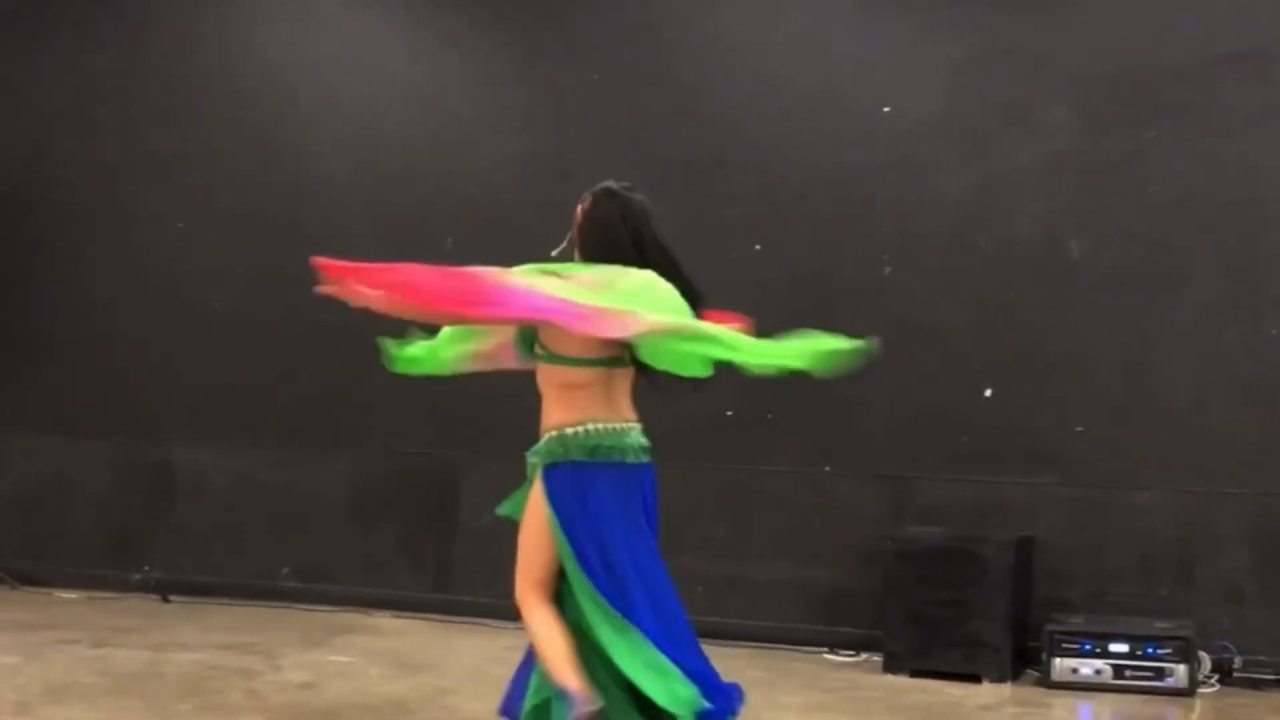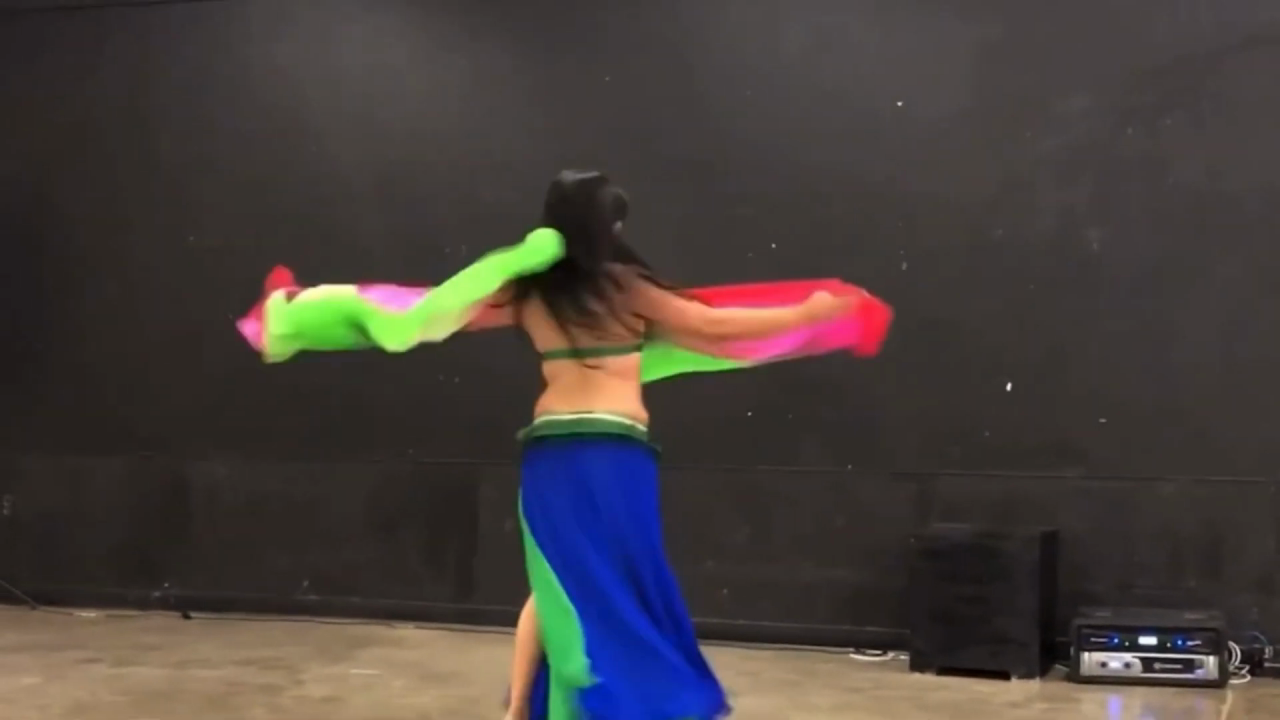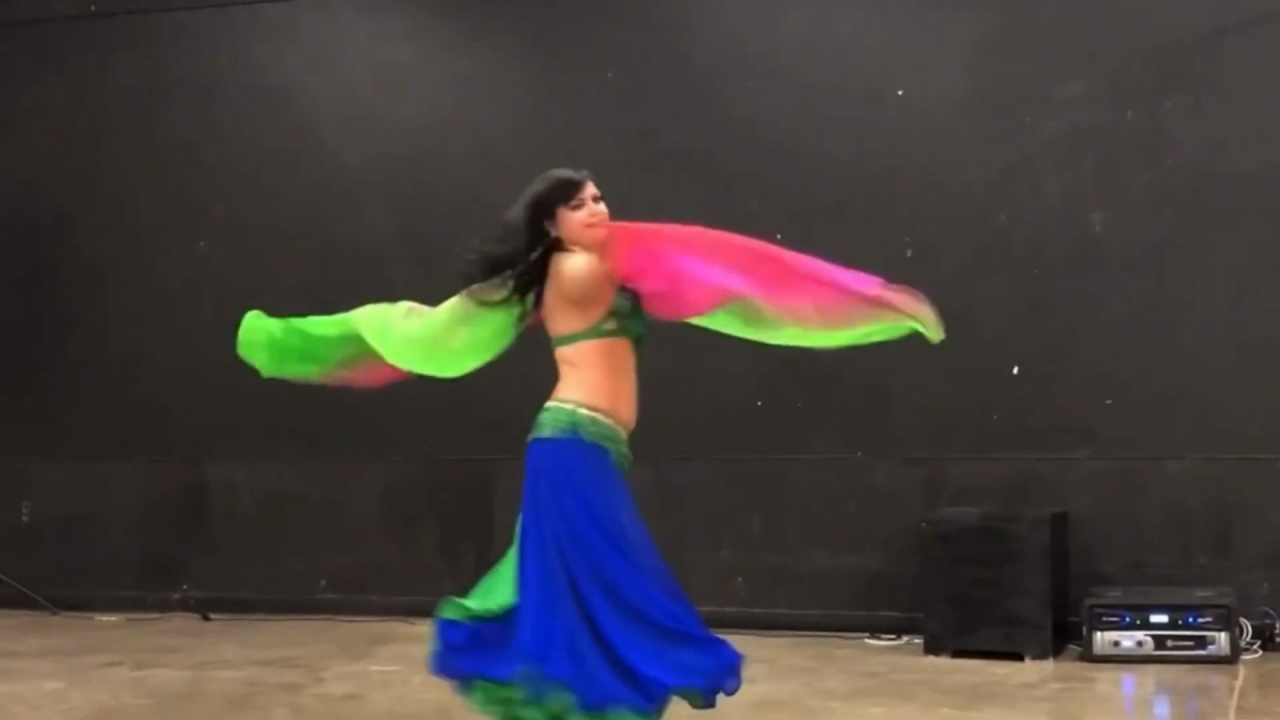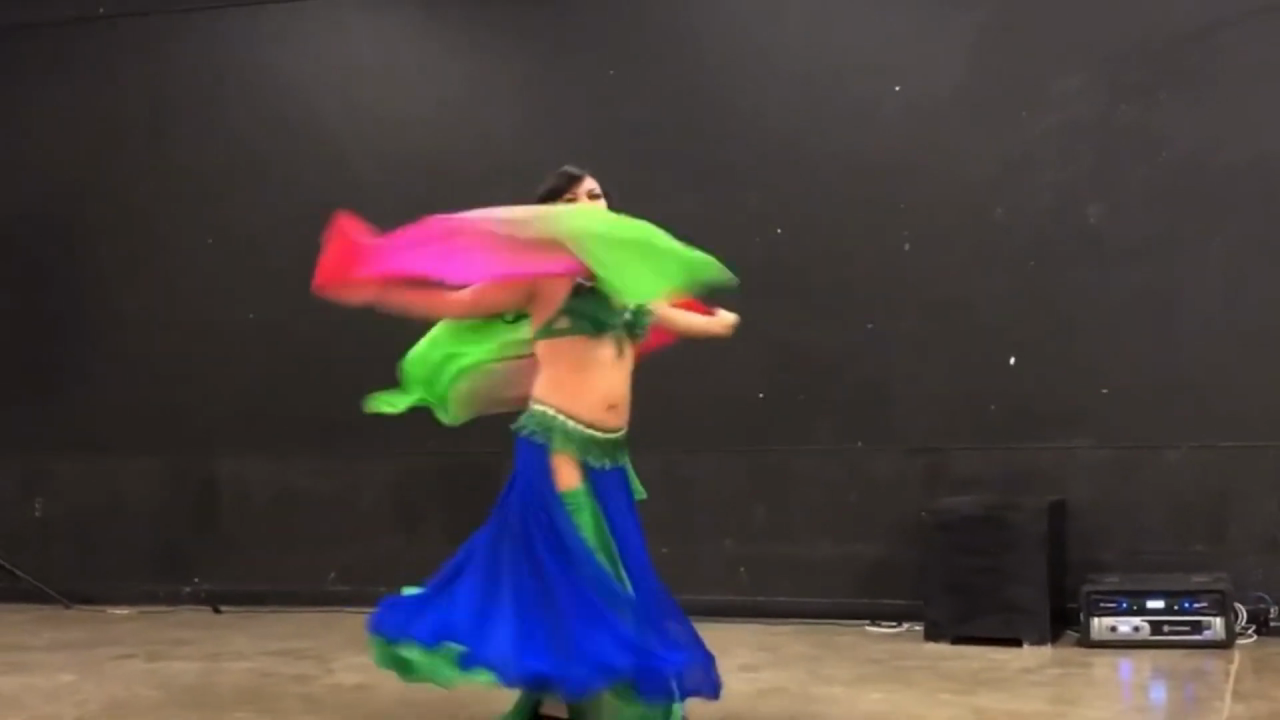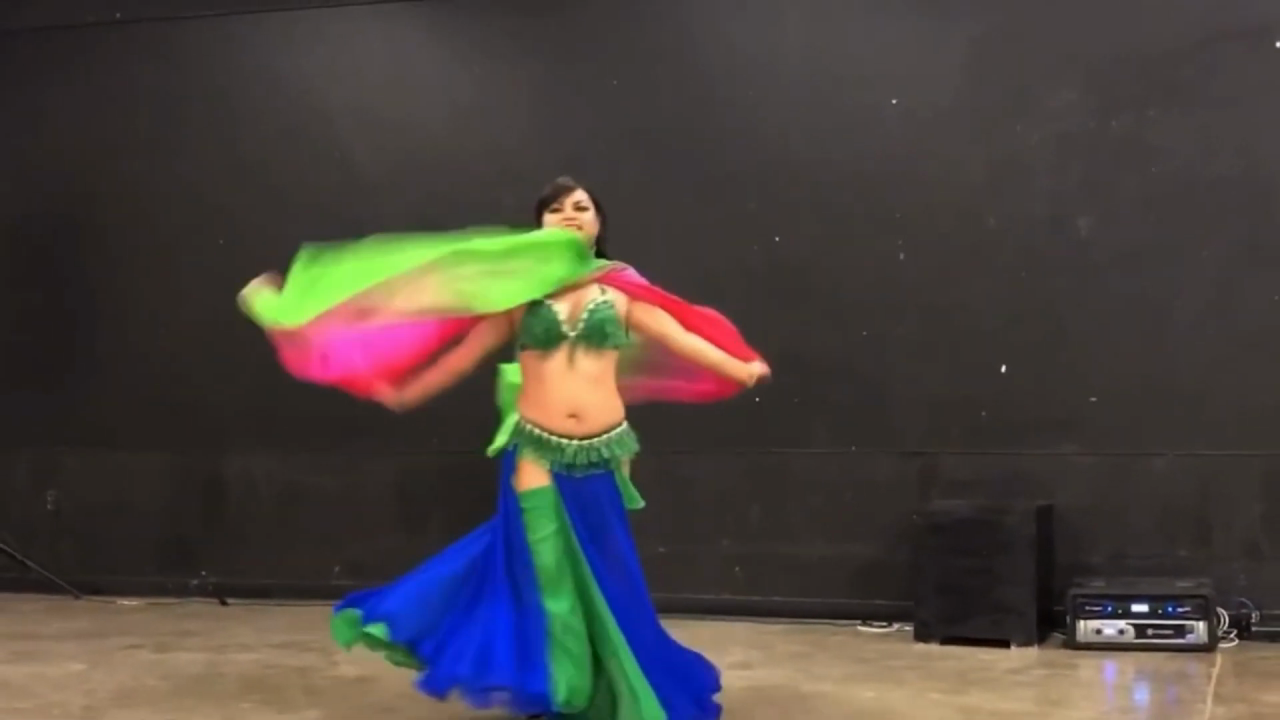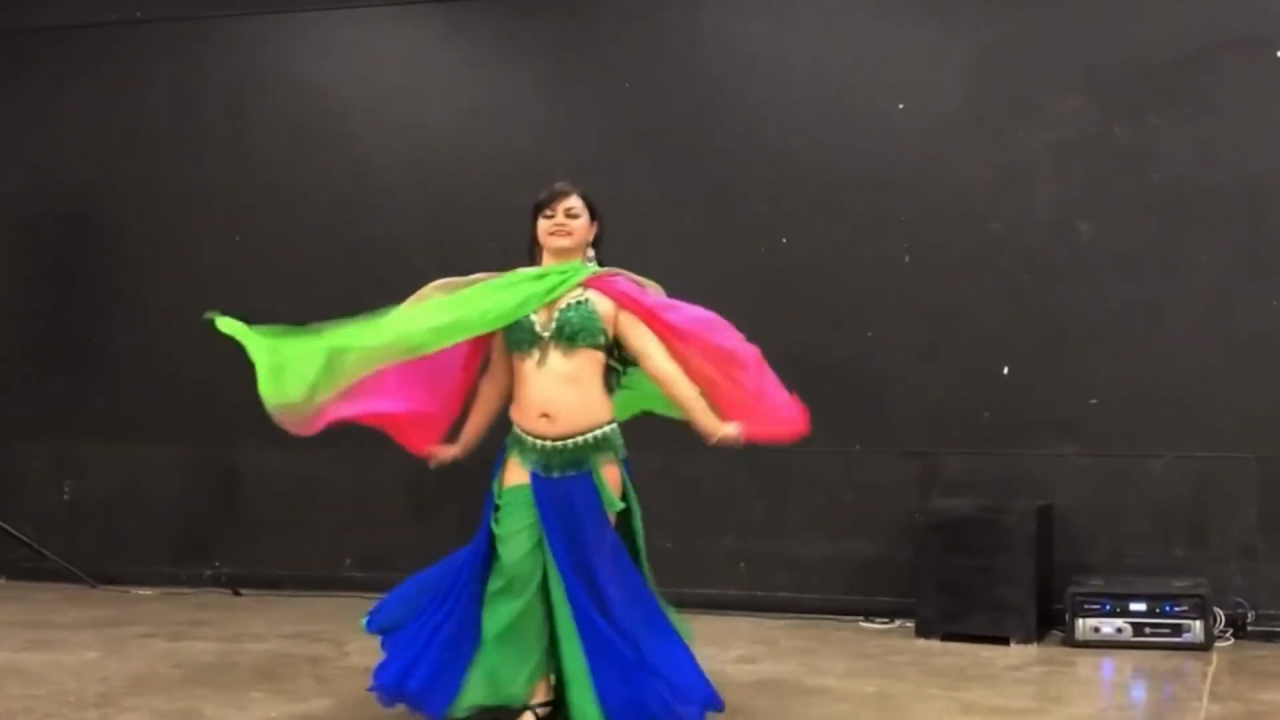
dt=0.2s
person 1, frame 1
left shoulder: (544, 289)
right shoulder: (644, 292)
left elbow: (460, 297)
left hip: (571, 460)
right hip: (628, 455)
left knee: (533, 593)
right knee: (621, 595)
person 1, frame 2
left shoulder: (528, 292)
right shoulder: (623, 284)
right elbow: (712, 325)
right wrist: (807, 314)
left hip: (546, 452)
right hip: (614, 452)
left knee: (549, 588)
right knee: (616, 590)
person 1, frame 3
left shoulder: (602, 275)
right shoulder: (572, 269)
right elbow: (611, 283)
left hip: (586, 444)
right hip: (577, 440)
left knee: (576, 584)
right knee: (606, 581)
person 1, frame 4
right shoulder: (538, 274)
left elbow: (666, 315)
right elbow: (467, 303)
left wrist: (717, 323)
right wrist: (400, 293)
left hip: (606, 452)
right hip: (554, 443)
left knee: (610, 576)
right knee: (568, 572)
person 1, frame 5
left shoulder: (619, 290)
right shoulder: (518, 291)
left elbow: (679, 336)
right elbow: (469, 352)
left wrist: (740, 369)
right wrist: (408, 390)
left hip: (604, 455)
right hip: (537, 452)
left knee: (604, 579)
right knee: (540, 574)
person 1, frame 6
left shoulder: (610, 293)
right shoulder: (509, 294)
left elbow: (657, 361)
right elbow: (495, 380)
left wrist: (711, 421)
right wrist: (460, 443)
left hip: (594, 453)
right hip: (526, 455)
left knee: (592, 575)
right knee: (517, 569)
